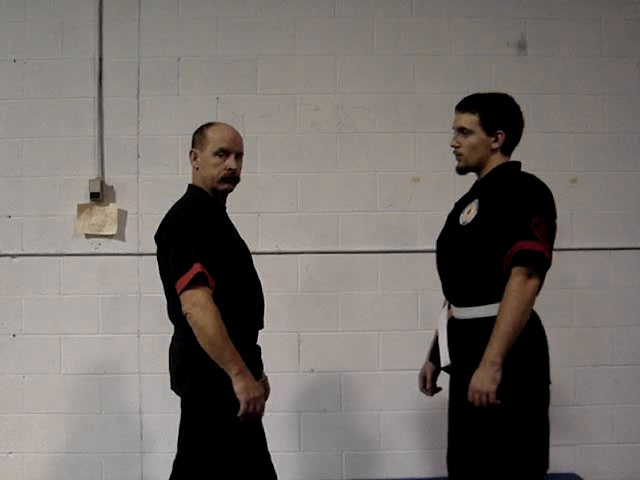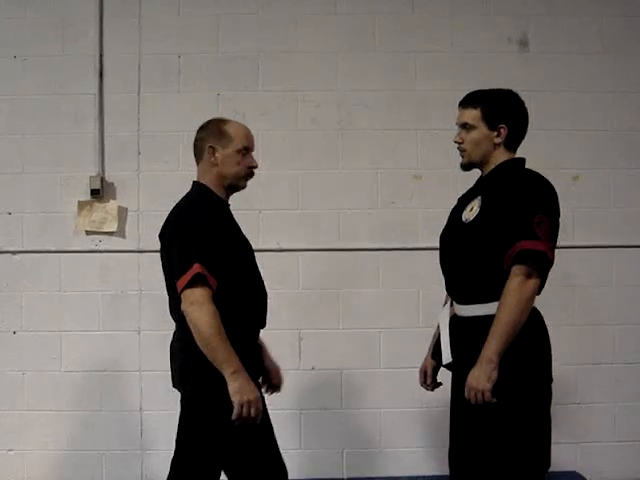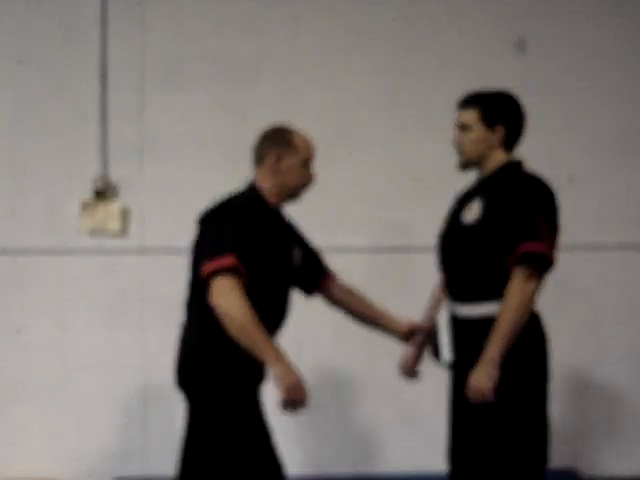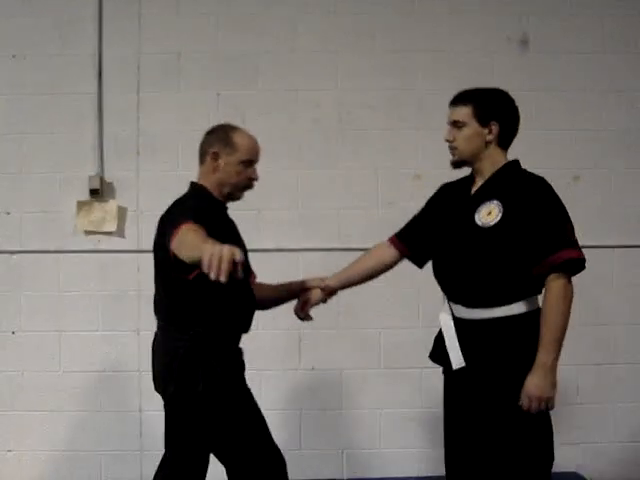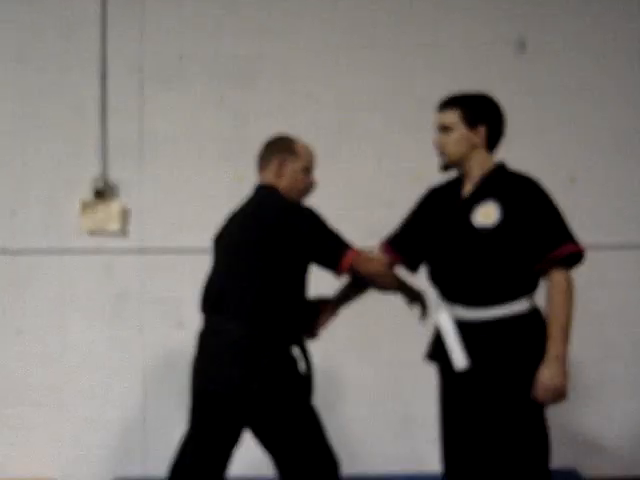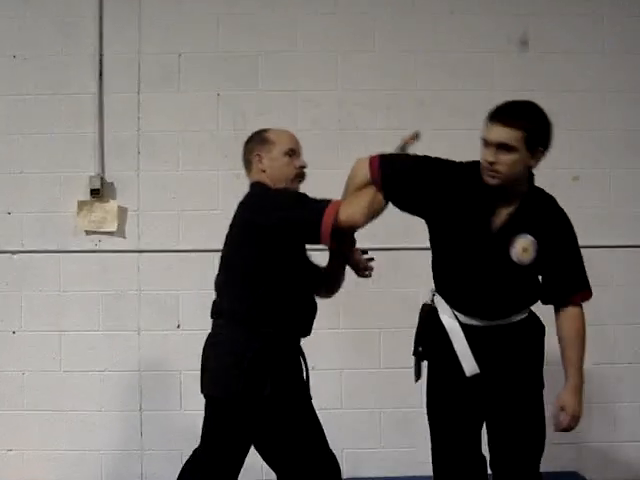
dt=0.7s
person 1, frame 1
left shoulder: (523, 192)
right shoulder: (472, 199)
left elbow: (525, 280)
left wrist: (492, 363)
right wrist: (437, 354)
left hip: (504, 354)
right hip: (470, 350)
person 1, frame 2
left shoulder: (527, 189)
right shoulder: (476, 194)
left elbow: (525, 279)
left wrist: (489, 361)
right wrist: (437, 349)
left hip: (506, 352)
right hip: (472, 346)
person 1, frame 3
left shoulder: (525, 191)
right shoulder: (470, 197)
left elbow: (525, 279)
left wrist: (491, 361)
right wrist: (420, 340)
left hip: (506, 350)
right hip: (470, 346)
person 1, frame 4
left shoulder: (529, 193)
right shoulder: (450, 197)
left elbow: (558, 280)
right elbow: (394, 248)
left wrist: (545, 367)
right wrist: (328, 286)
left hip: (511, 348)
right hip: (462, 349)
person 1, frame 5
left shoulder: (520, 193)
right shoulder: (438, 201)
left elbow: (557, 274)
right elbow: (388, 256)
left wrist: (555, 358)
right wrist: (334, 304)
left hip: (512, 345)
right hip: (460, 347)
person 1, frame 6
left shoulder: (550, 221)
right shoulder: (448, 182)
left elbow: (569, 304)
right elbow: (367, 169)
left wrist: (572, 385)
left hip: (513, 346)
right hip: (450, 340)
person 2, frame 1
left shoulder: (212, 216)
right shoulder: (188, 219)
right elbow: (197, 305)
left wrist: (248, 368)
right wrist: (240, 374)
left hip: (214, 369)
right hip: (213, 370)
person 2, frame 2
left shoulder: (213, 213)
right shoulder: (194, 217)
right elbow: (196, 305)
left wrist: (259, 356)
right wrist: (237, 375)
left hip: (208, 368)
right hip: (214, 370)
person 2, frame 3
left shoulder: (281, 230)
right shoulder: (230, 217)
left elbow: (331, 287)
right elbow: (224, 296)
left wrist: (394, 326)
right wrist: (278, 364)
left hip: (224, 364)
right hip: (216, 364)
person 2, frame 4
left shoulder: (214, 214)
right shoulder: (190, 209)
left elbow: (244, 293)
right elbow: (184, 239)
left wrist: (299, 288)
right wrist: (212, 249)
left hip: (189, 357)
right hip: (199, 361)
person 2, frame 5
left shoulder: (240, 219)
right shoulder: (288, 215)
right elbow: (362, 265)
left wrist: (305, 308)
right wrist: (408, 290)
left hip: (215, 353)
right hip: (258, 359)
person 2, frame 6
left shoulder: (270, 215)
right shoulder: (267, 207)
left elbow: (321, 286)
right elbow: (350, 215)
left wrist: (343, 260)
left hip: (231, 357)
right hip: (259, 363)
